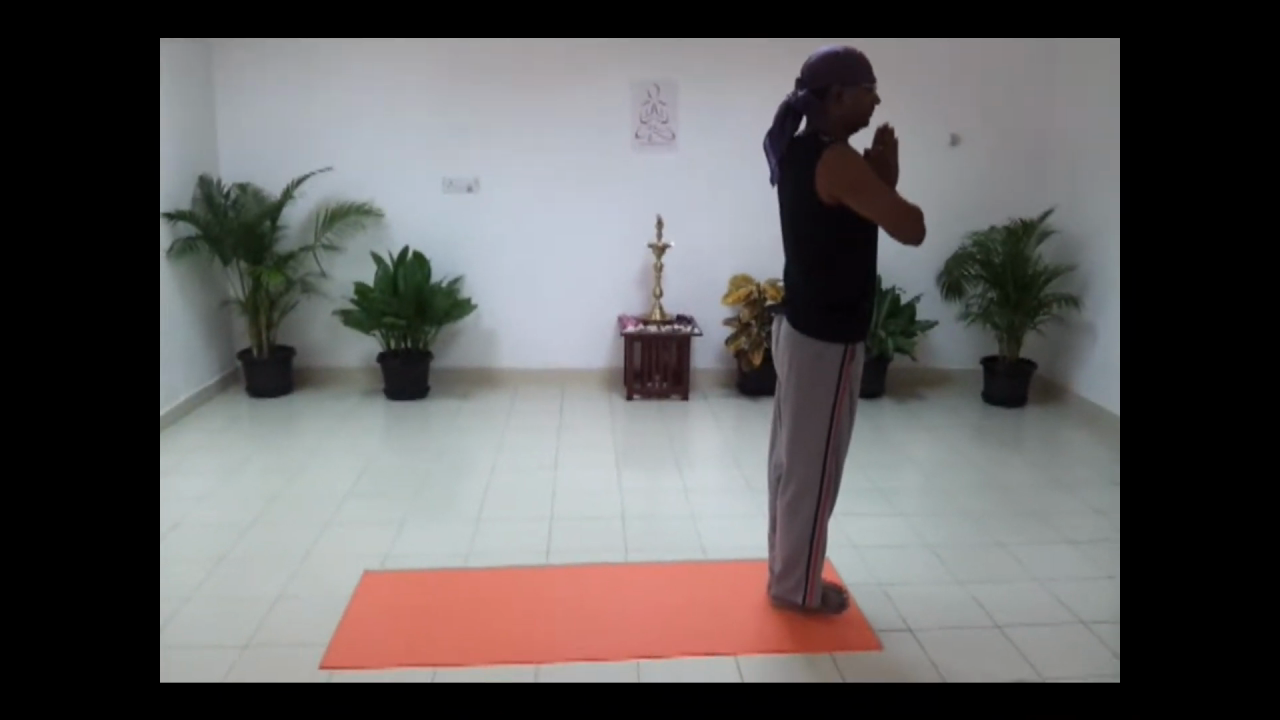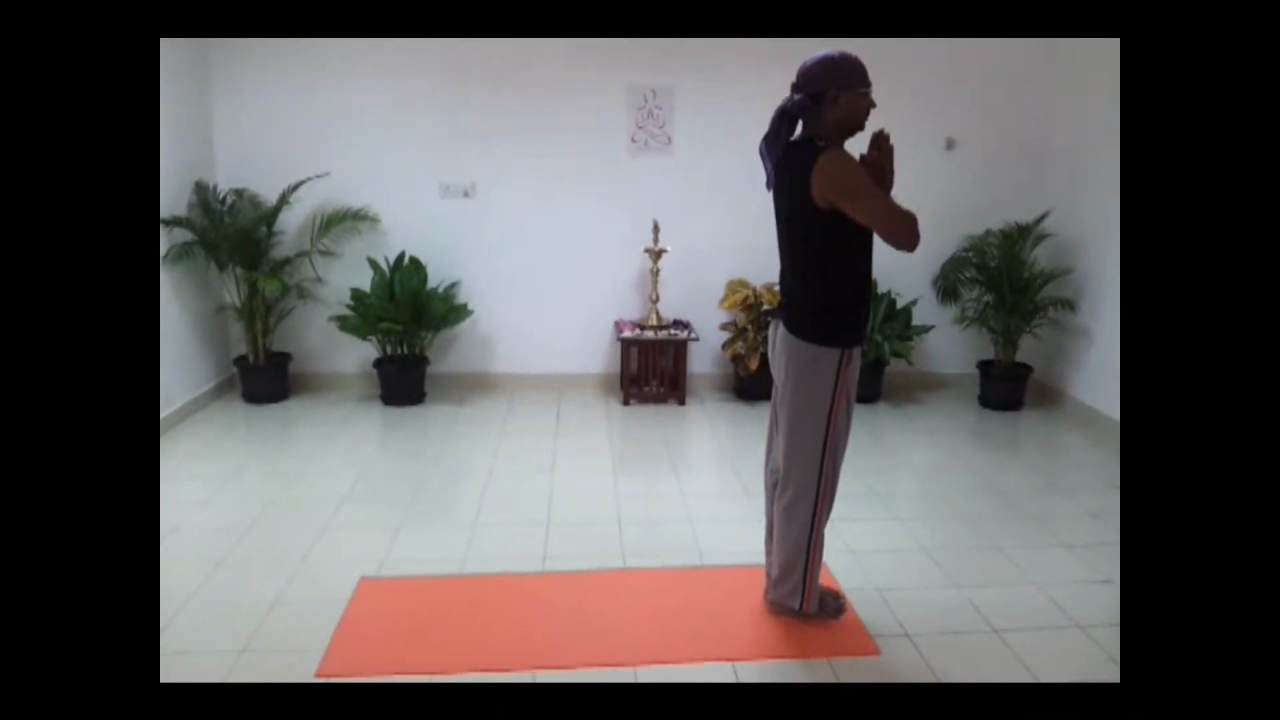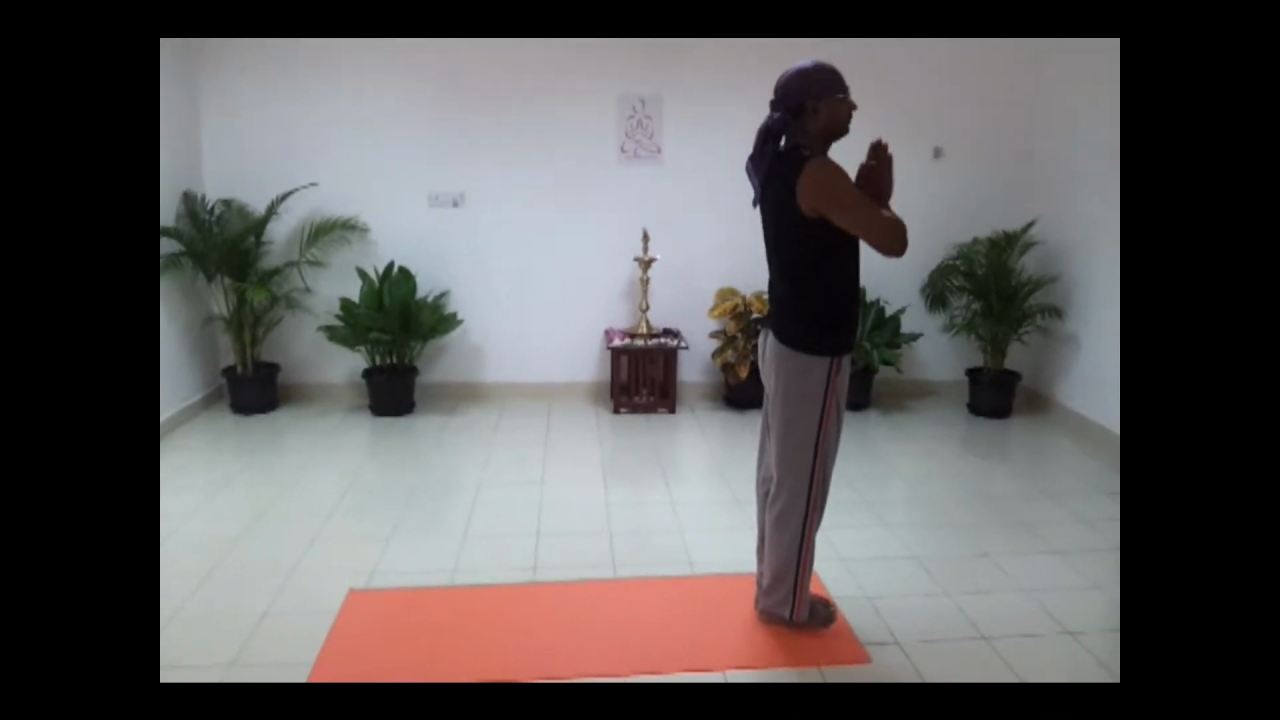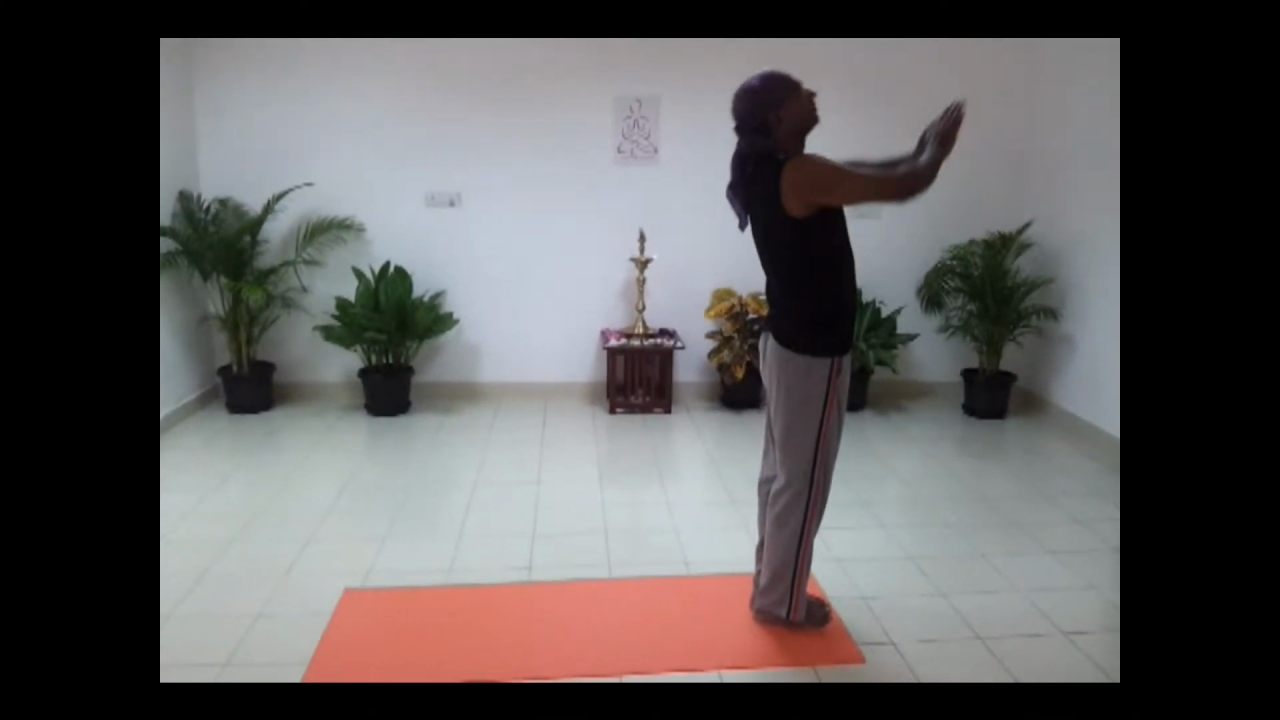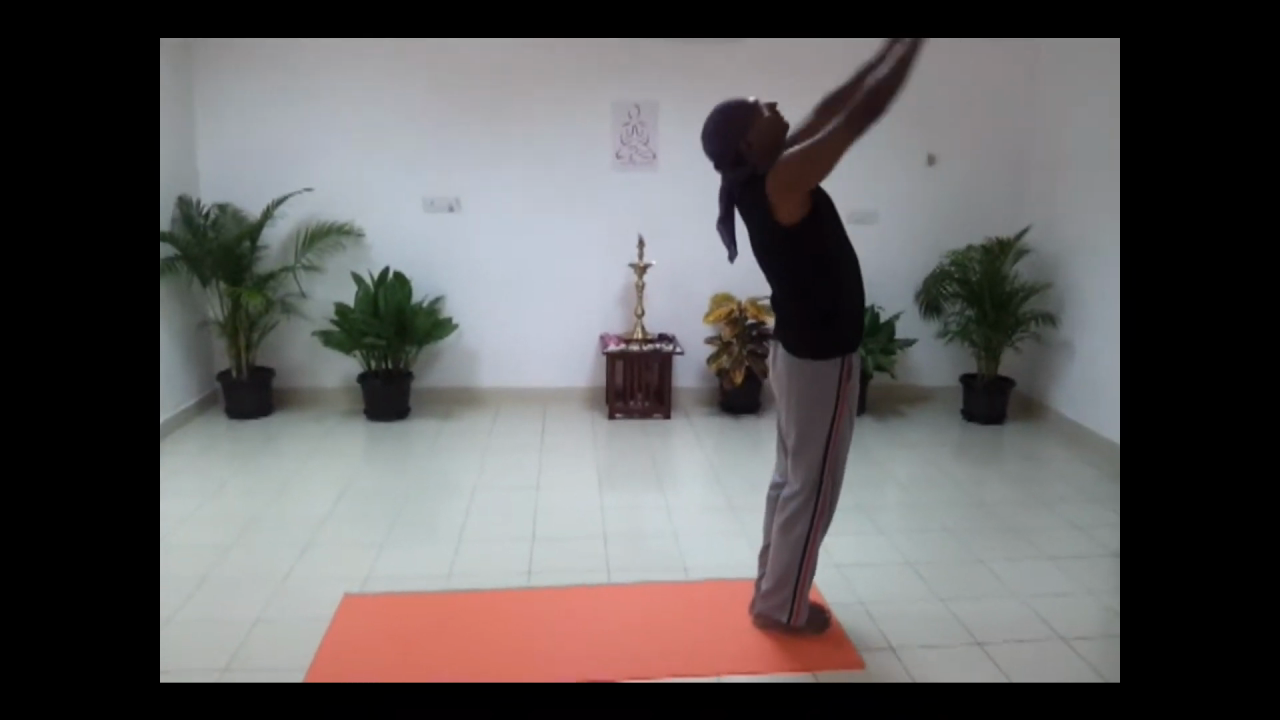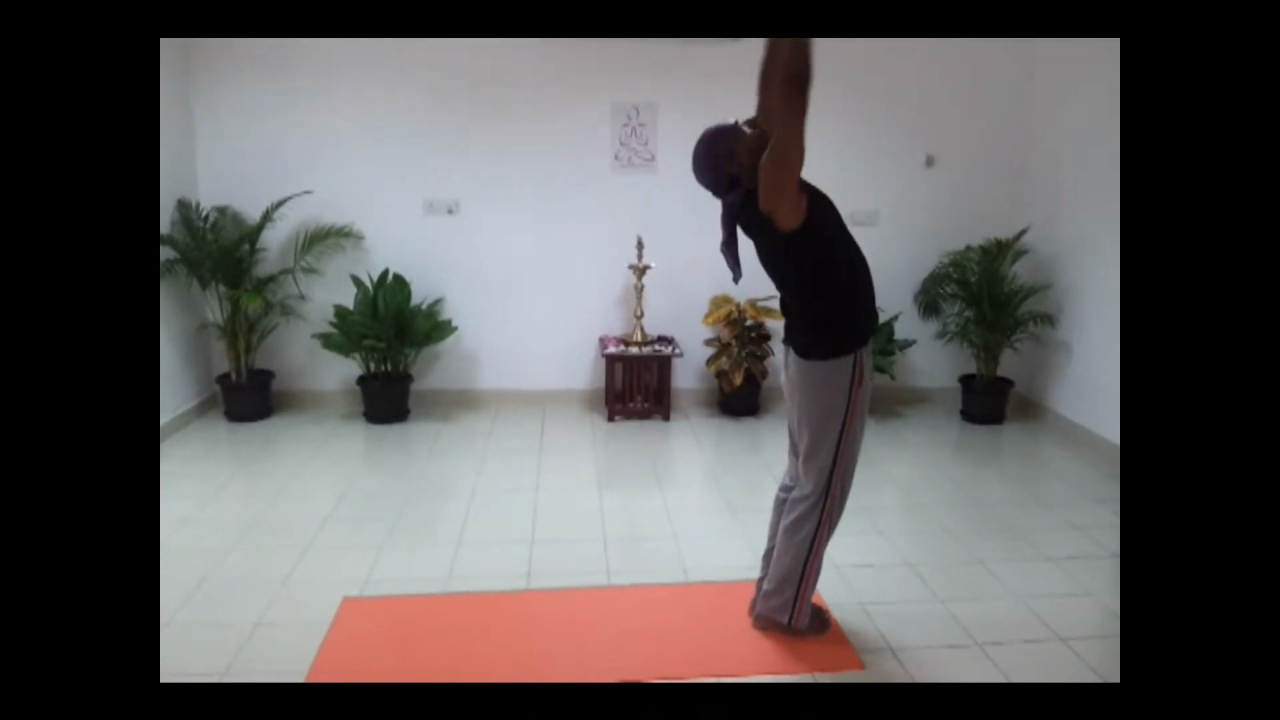
dt=0.3s
person 1, frame 1
left shoulder: (800, 152)
right shoulder: (837, 161)
right elbow: (911, 228)
left wrist: (877, 179)
right wrist: (886, 180)
left hip: (799, 327)
right hip: (827, 340)
left knee: (792, 460)
right knee: (813, 467)
left ankle: (788, 571)
right ankle: (798, 588)
person 1, frame 2
left shoulder: (797, 157)
right shoulder: (833, 166)
right elbow: (905, 235)
left wrist: (872, 185)
right wrist: (883, 186)
left hip: (796, 332)
right hip: (823, 344)
left knee: (789, 465)
right knee: (809, 472)
left ankle: (785, 577)
right ankle: (794, 593)
person 1, frame 3
left shoulder: (783, 166)
right shoulder: (818, 175)
right elbow: (893, 242)
left wrist: (867, 196)
right wrist: (880, 199)
left hip: (785, 342)
right hip: (813, 353)
left knee: (780, 474)
right knee: (800, 482)
left ankle: (775, 586)
right ankle: (784, 601)
person 1, frame 4
left shoulder: (770, 171)
right shoulder: (800, 173)
left elbow: (875, 175)
right elbow: (903, 185)
left wrist: (917, 154)
right wrist: (936, 146)
left hip: (787, 344)
right hip: (813, 353)
left knee: (783, 474)
right knee: (802, 482)
left ankle: (774, 586)
right ankle: (780, 602)
person 1, frame 5
left shoulder: (771, 178)
right shoulder: (783, 179)
left elbow: (836, 110)
right elbow: (860, 113)
left wrist: (890, 53)
right wrist: (907, 52)
left hip: (801, 350)
right hip: (821, 359)
left knee: (795, 478)
right knee: (812, 487)
left ankle: (774, 589)
right ankle: (780, 606)
person 1, frame 6
left shoulder: (765, 192)
right shoulder: (774, 187)
left elbow: (780, 92)
right elbow: (791, 83)
left hip: (814, 353)
right hip: (833, 360)
left knee: (804, 480)
right knee: (820, 490)
left ankle: (776, 590)
right ankle: (780, 607)
